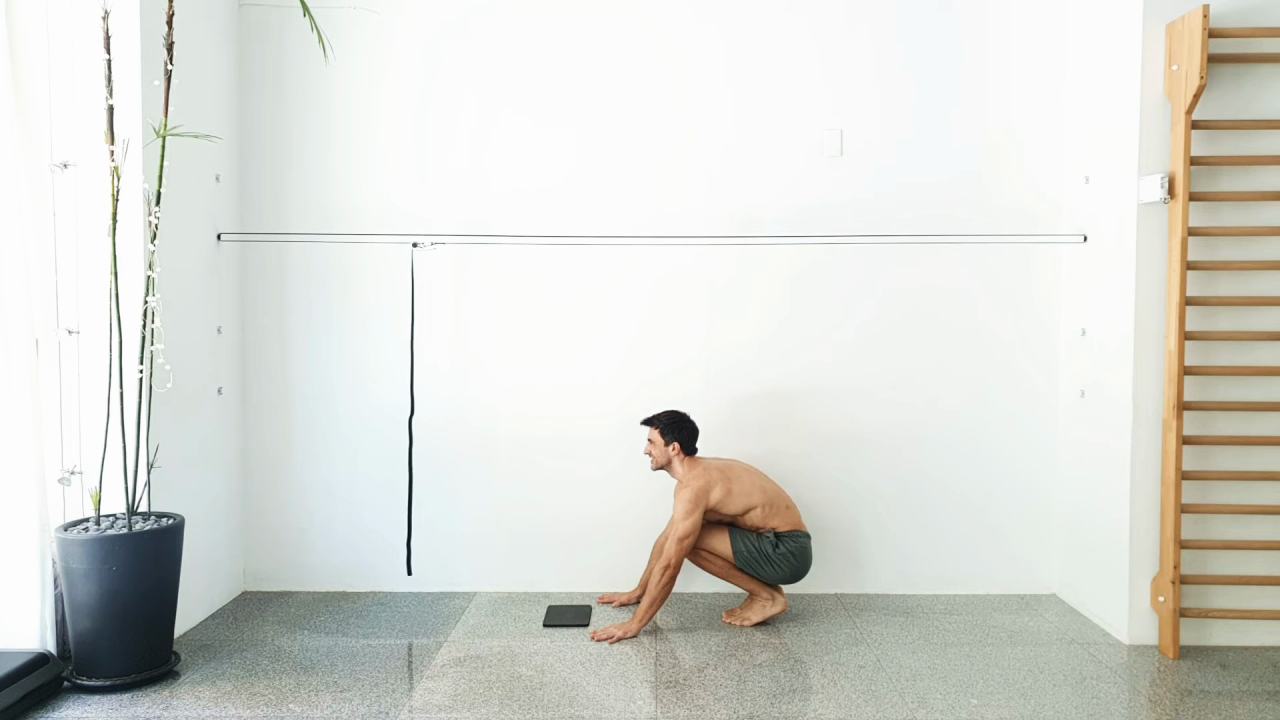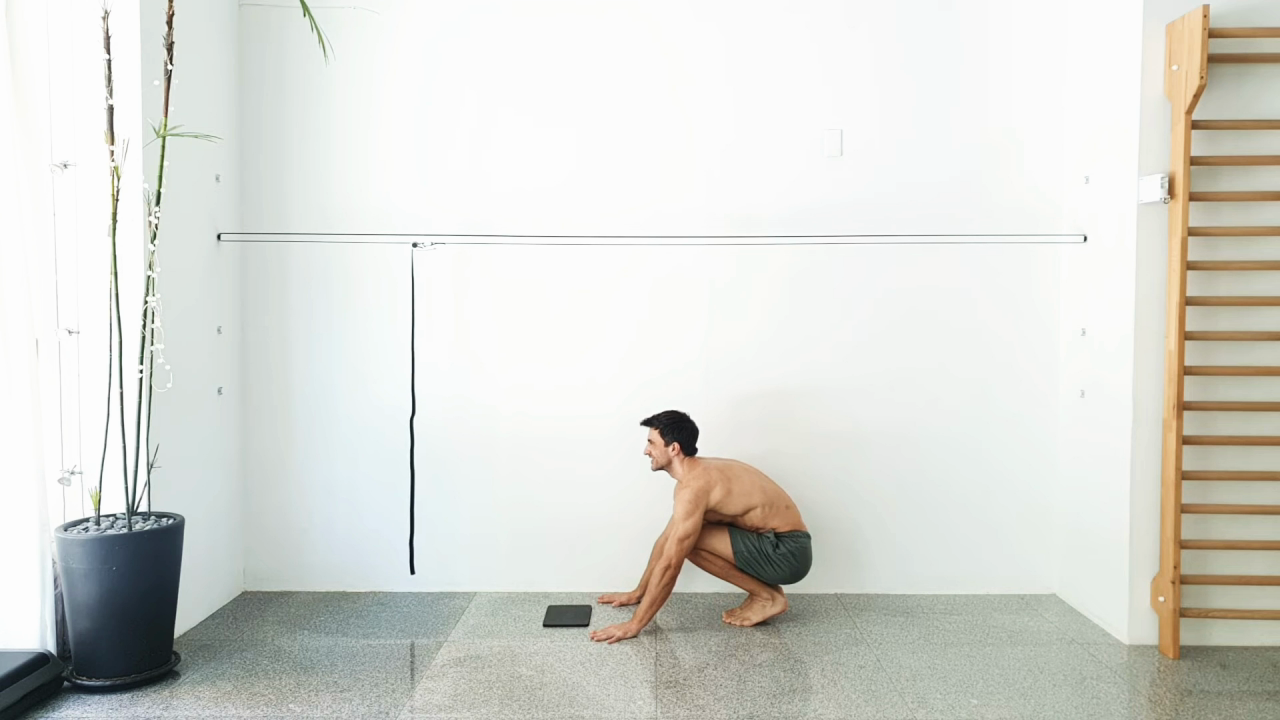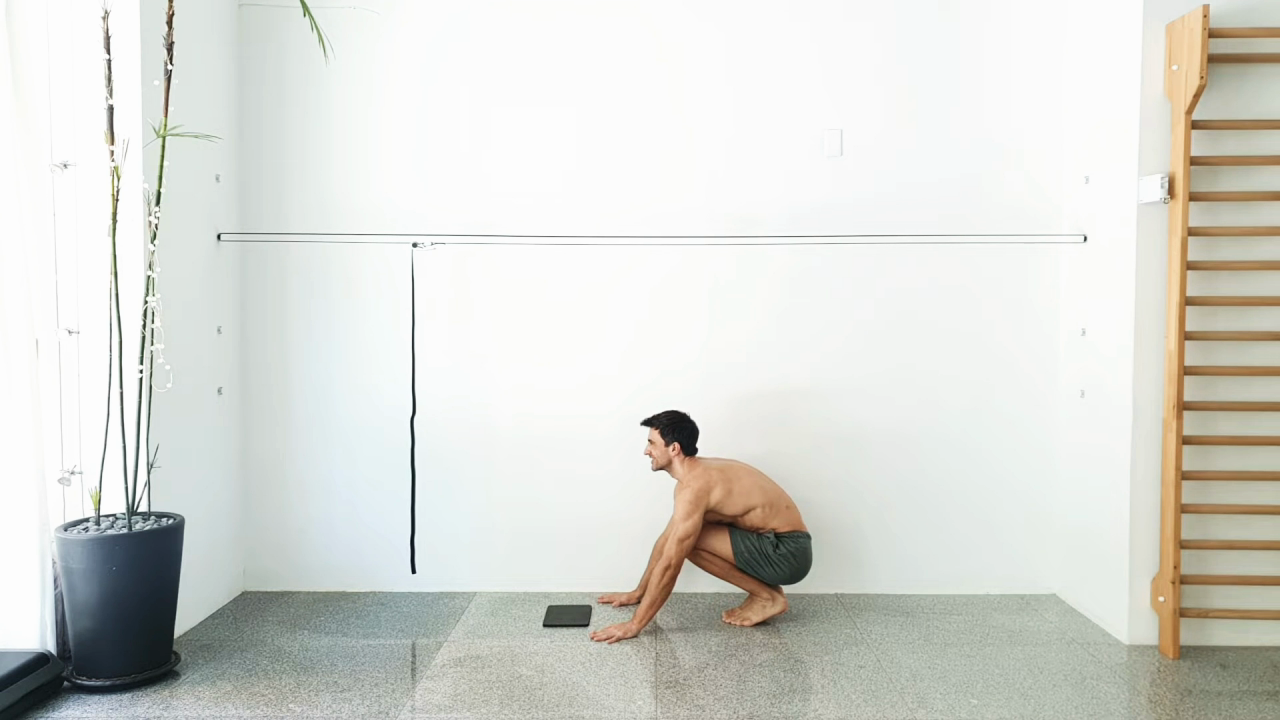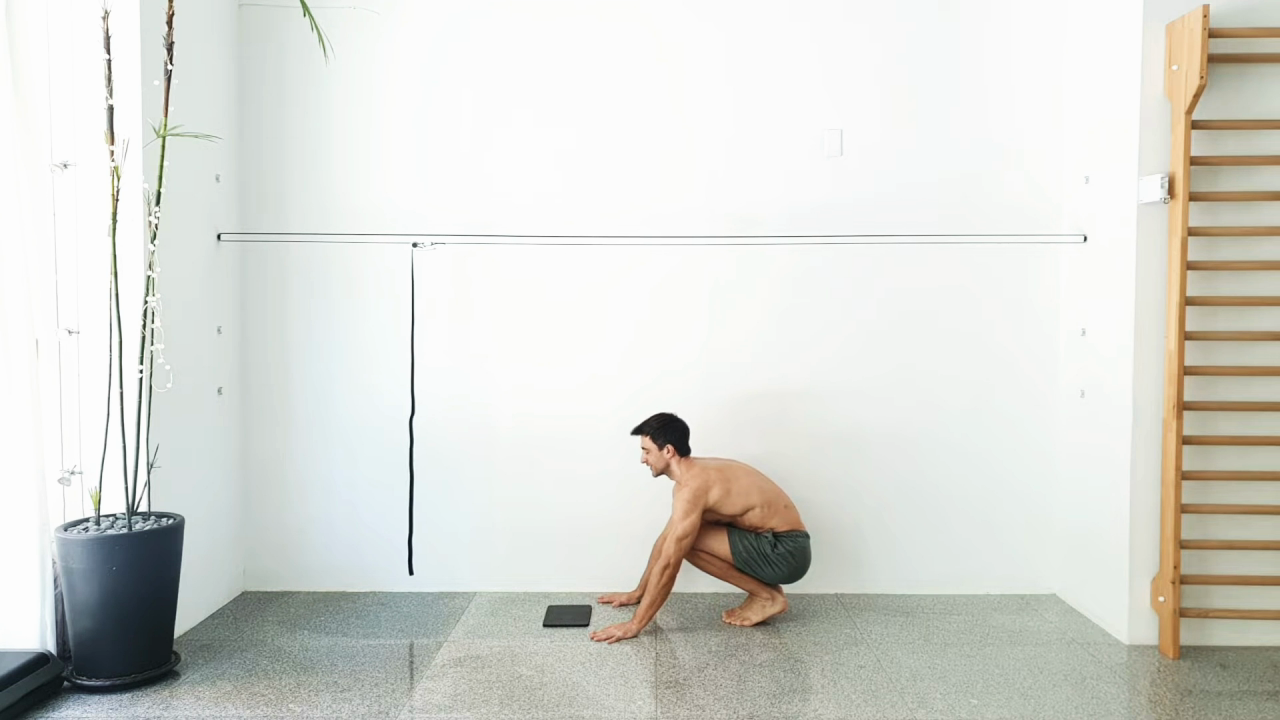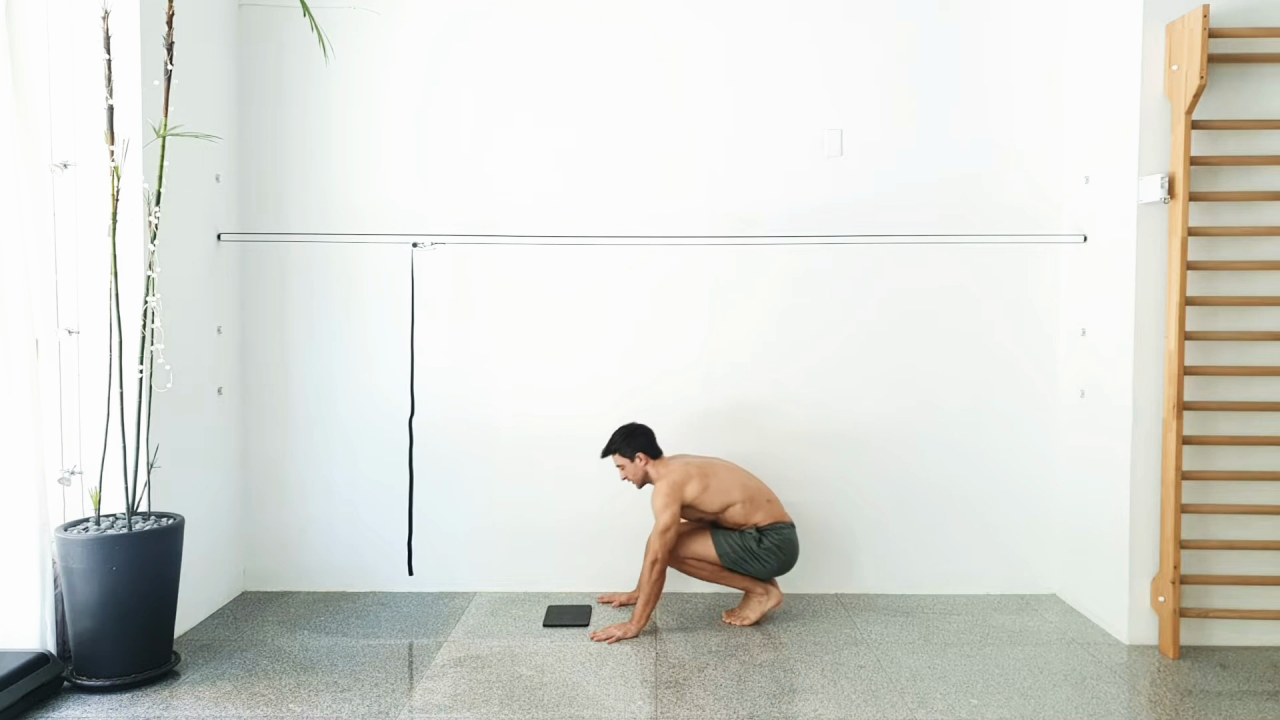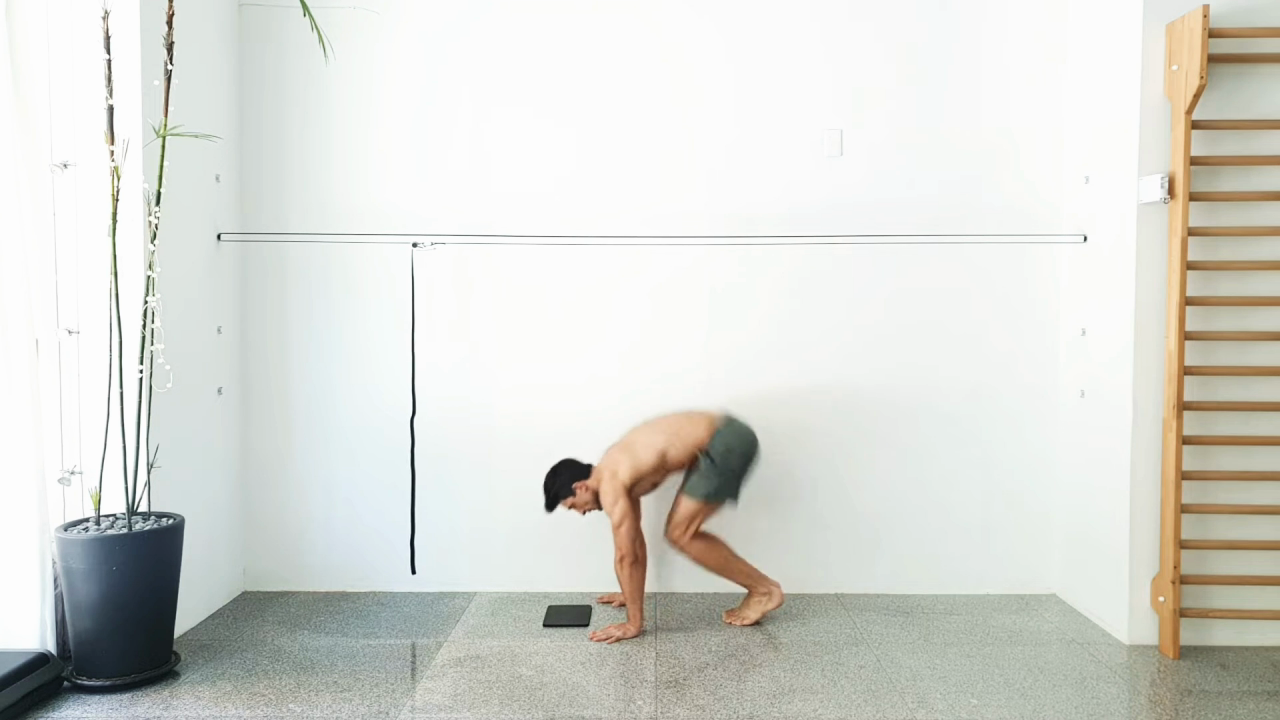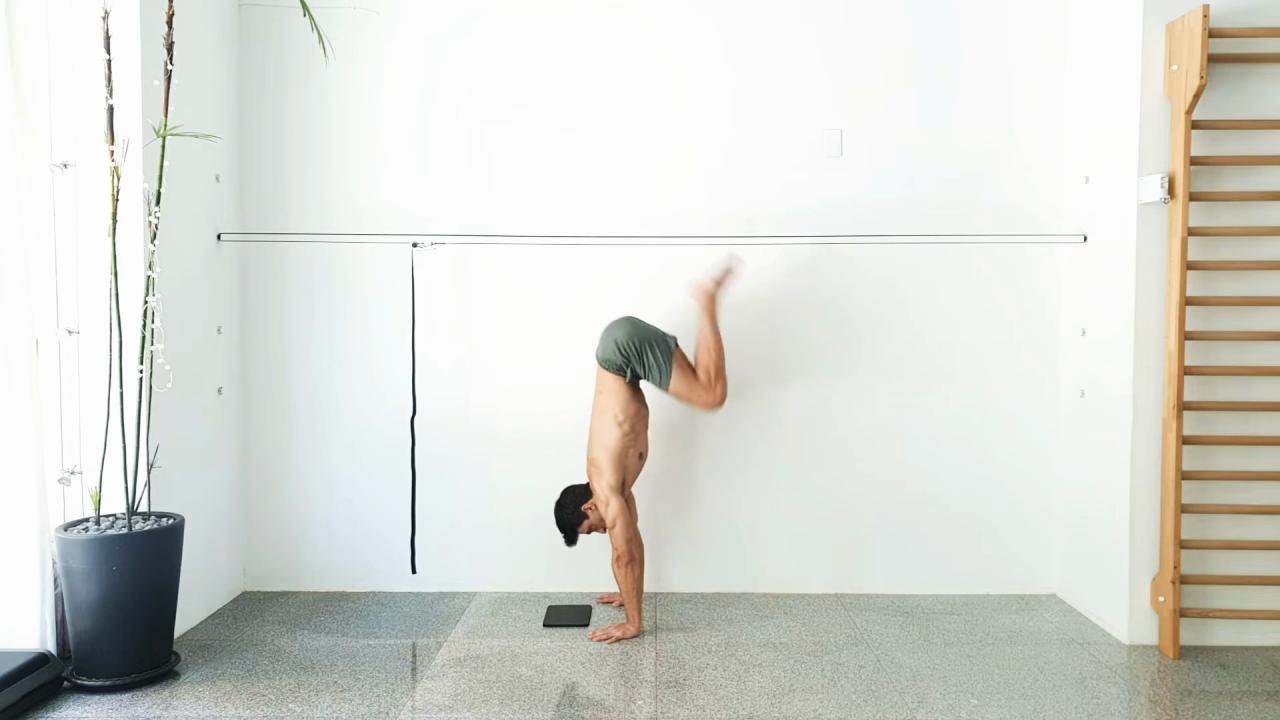
dt=0.5s
person 1, frame 1
left shoulder: (693, 486)
right shoulder: (700, 472)
left elbow: (669, 563)
right elbow: (666, 541)
left wrist: (635, 624)
right wrist: (637, 592)
left hip: (786, 552)
right hip: (779, 546)
left knee: (688, 541)
right knee: (683, 540)
left ankle: (766, 597)
right ankle: (764, 589)
person 1, frame 2
left shoulder: (693, 486)
right shoulder: (699, 473)
left elbow: (669, 564)
right elbow: (666, 541)
left wrist: (635, 624)
right wrist: (638, 593)
left hip: (786, 552)
right hip: (779, 545)
left knee: (688, 542)
right knee: (684, 540)
left ankle: (767, 596)
right ankle: (764, 589)
person 1, frame 3
left shoulder: (694, 487)
right shoulder: (699, 473)
left elbow: (670, 564)
right elbow: (666, 541)
left wrist: (635, 624)
right wrist: (638, 593)
left hip: (786, 552)
right hip: (777, 545)
left knee: (688, 542)
right knee: (682, 540)
left ankle: (766, 597)
right ankle: (764, 589)
person 1, frame 4
left shoulder: (692, 487)
right shoulder: (695, 474)
left elbow: (668, 563)
right elbow: (666, 541)
left wrist: (635, 624)
right wrist: (637, 593)
left hip: (785, 551)
right hip: (778, 544)
left knee: (686, 542)
right knee: (682, 539)
left ankle: (766, 596)
right ankle: (764, 588)
person 1, frame 5
left shoulder: (667, 485)
right shoulder: (675, 468)
left elbow: (657, 558)
right elbow: (657, 540)
left wrist: (636, 624)
right wrist: (638, 592)
left hip: (773, 543)
right hip: (765, 533)
left knee: (674, 549)
right knee: (669, 539)
left ankle: (761, 591)
right ankle: (759, 584)
person 1, frame 6
left shoulder: (608, 484)
right shoulder: (615, 473)
left elbow: (626, 556)
right elbow: (634, 542)
left wrist: (634, 624)
right wrist: (631, 594)
left hip: (722, 444)
right hip: (721, 434)
left knee: (681, 535)
right knee: (681, 530)
left ankle: (763, 590)
right ankle: (760, 586)
person 1, frame 7
left shoulder: (606, 492)
right shoulder: (608, 485)
left elbow: (624, 557)
right elbow: (630, 544)
left wrist: (633, 623)
right wrist: (628, 593)
left ankle: (705, 300)
